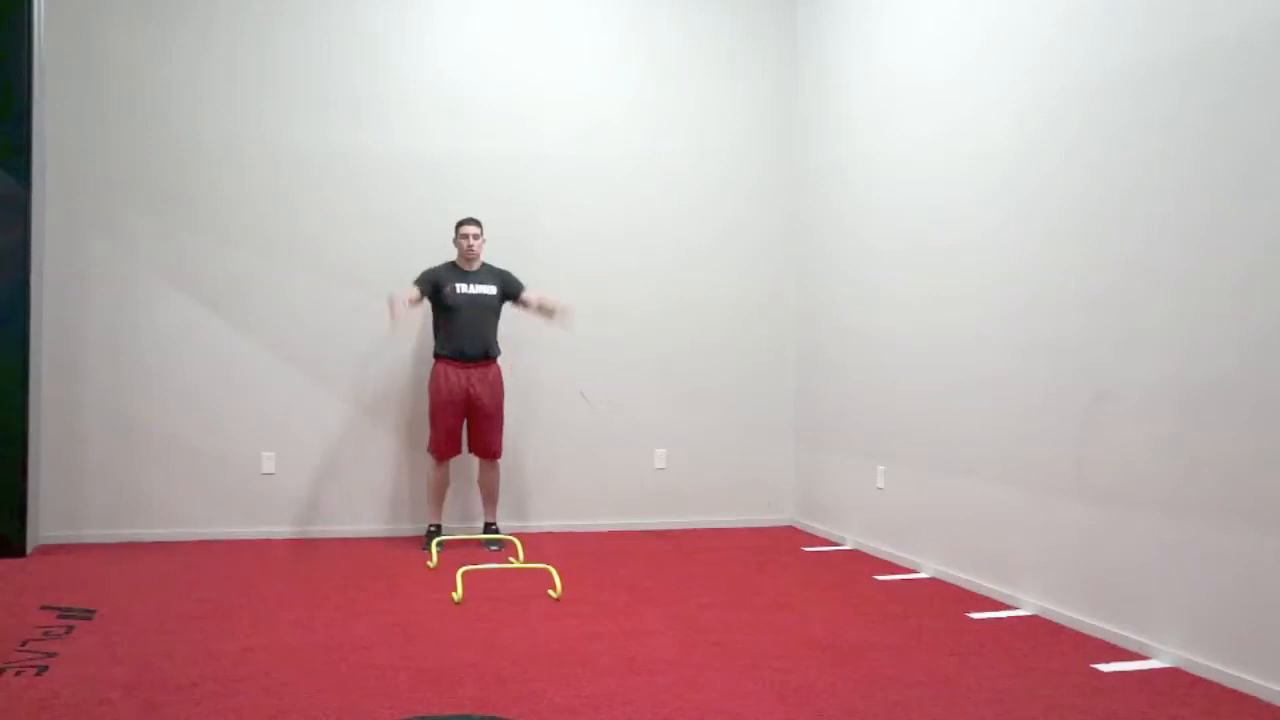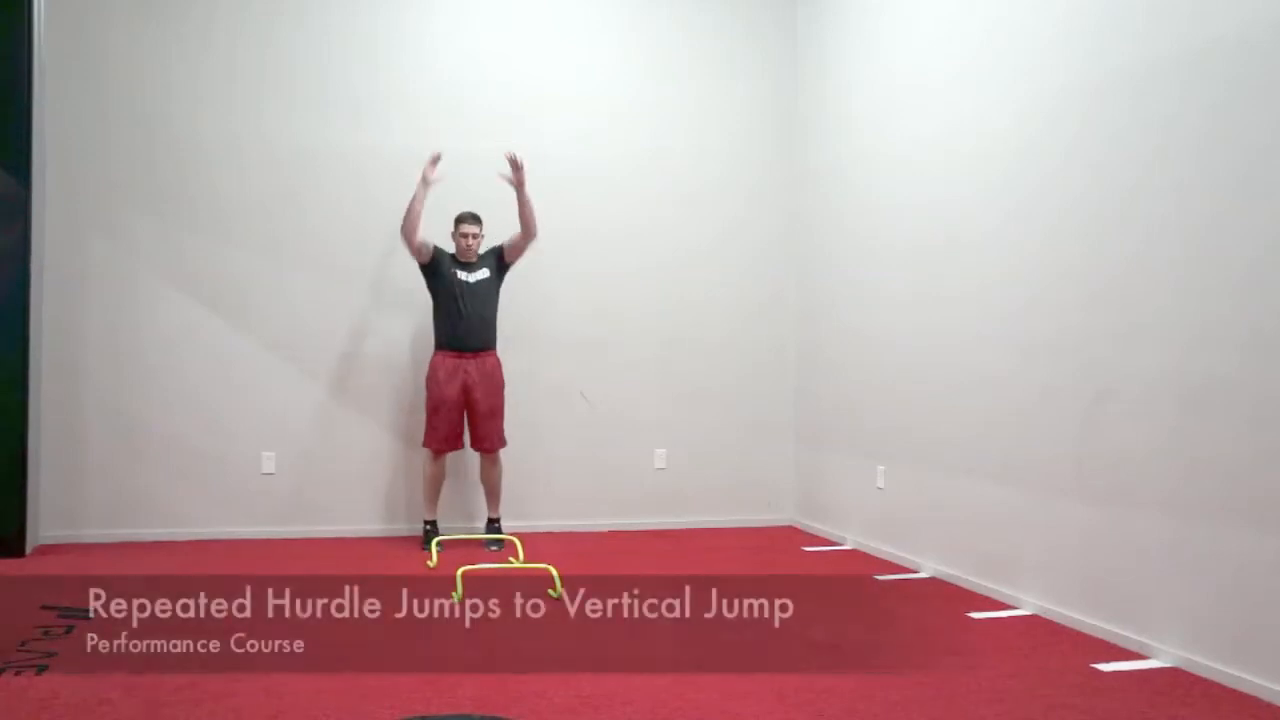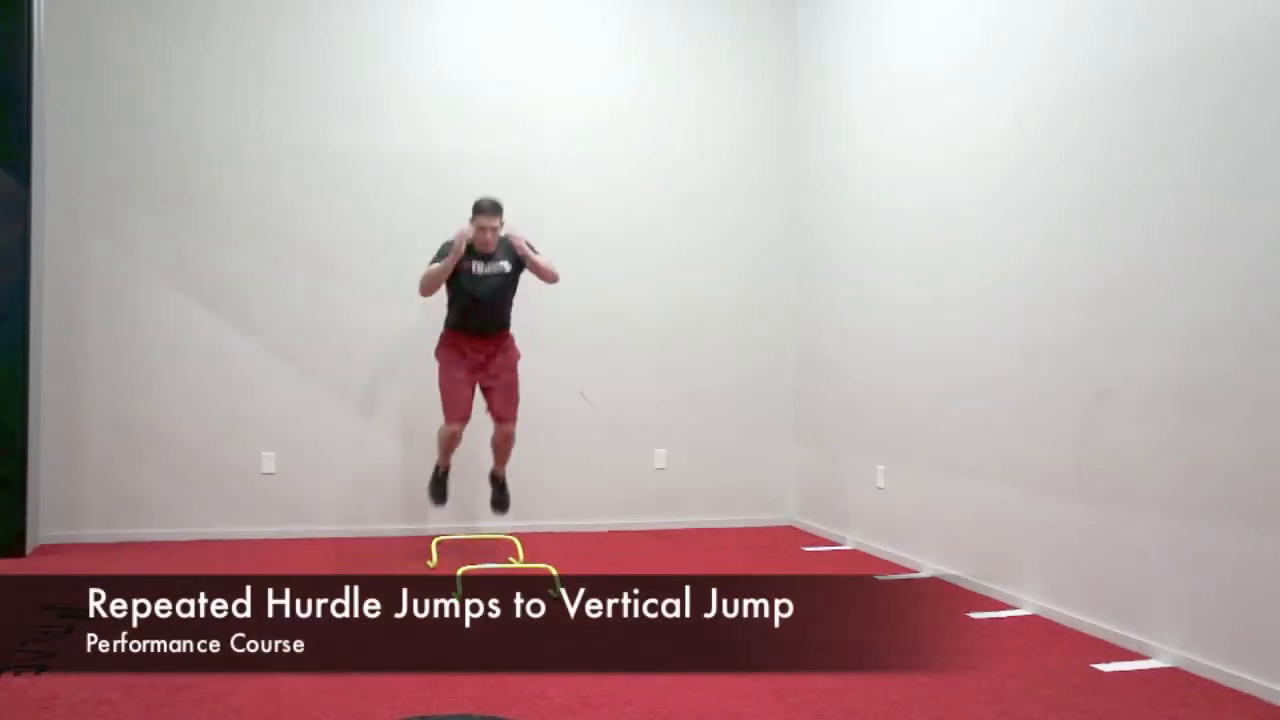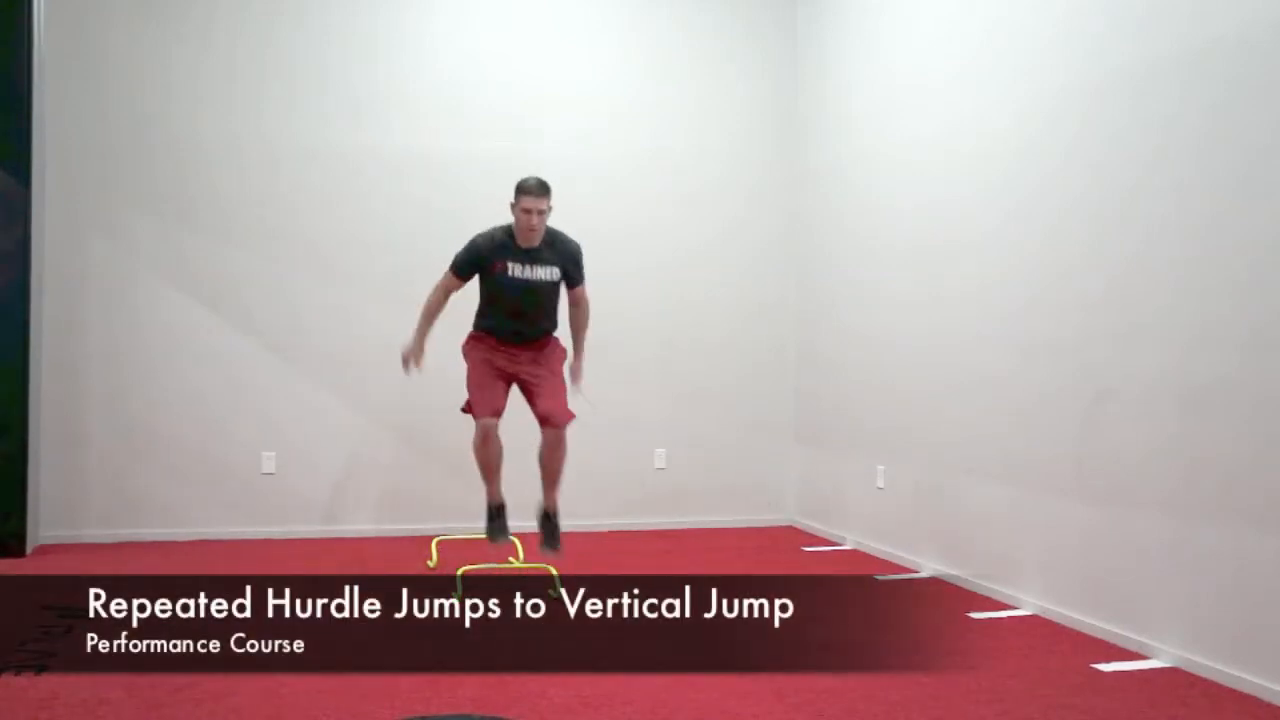
dt=0.7s
person 1, frame 1
left shoulder: (499, 278)
right shoulder: (438, 276)
left elbow: (530, 299)
right elbow: (410, 294)
left wrist: (549, 307)
right wrist: (399, 301)
left hip: (487, 375)
right hip: (447, 374)
left knee: (490, 455)
right knee: (442, 455)
left ankle: (490, 524)
right ankle: (434, 526)
person 1, frame 2
left shoulder: (495, 262)
right shoulder: (438, 264)
left elbow: (529, 234)
right elbow: (408, 234)
left wrist: (520, 187)
right wrist: (424, 185)
left hip: (486, 366)
right hip: (446, 366)
left knee: (490, 450)
right knee: (437, 450)
left ankle: (494, 523)
right ankle: (430, 524)
person 1, frame 3
left shoulder: (516, 250)
right shoulder: (453, 249)
left elbow: (551, 276)
right elbow: (426, 288)
left wrist: (526, 252)
right wrist: (455, 254)
left hip: (500, 347)
right hip: (458, 348)
left knee: (506, 426)
right knee: (454, 426)
left ankle: (498, 475)
right ankle: (441, 468)
person 1, frame 4
left shoulder: (566, 249)
right shoulder: (485, 245)
left elbow: (578, 300)
right elbow: (445, 287)
left wrist: (579, 353)
right wrist: (419, 339)
left hip: (540, 351)
right hip: (489, 348)
left knee: (555, 427)
right knee: (486, 425)
left ankle: (549, 510)
right ankle: (494, 504)
